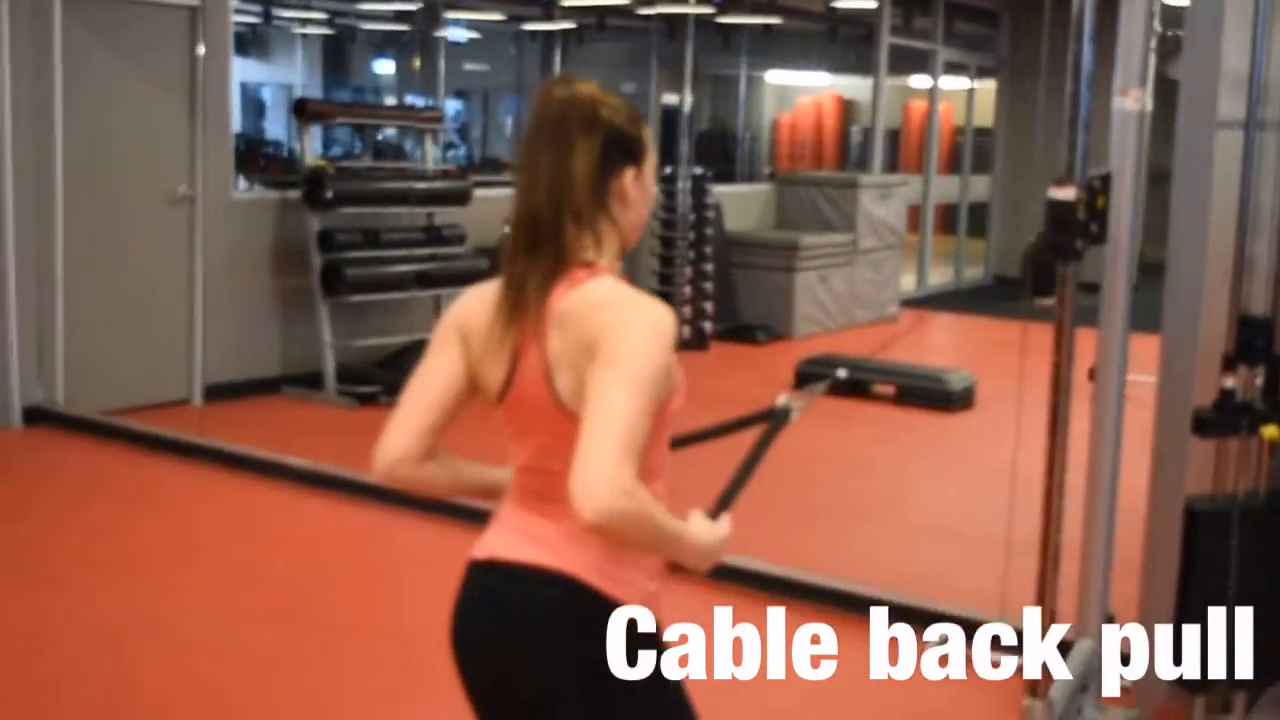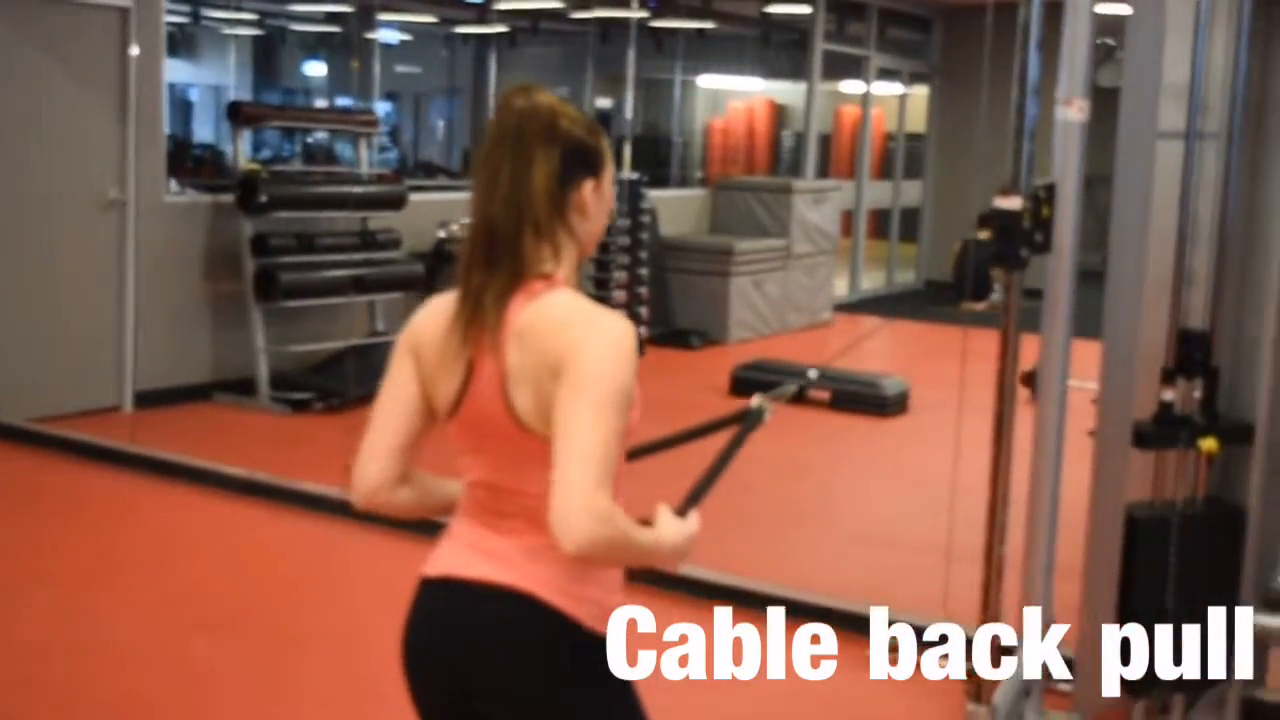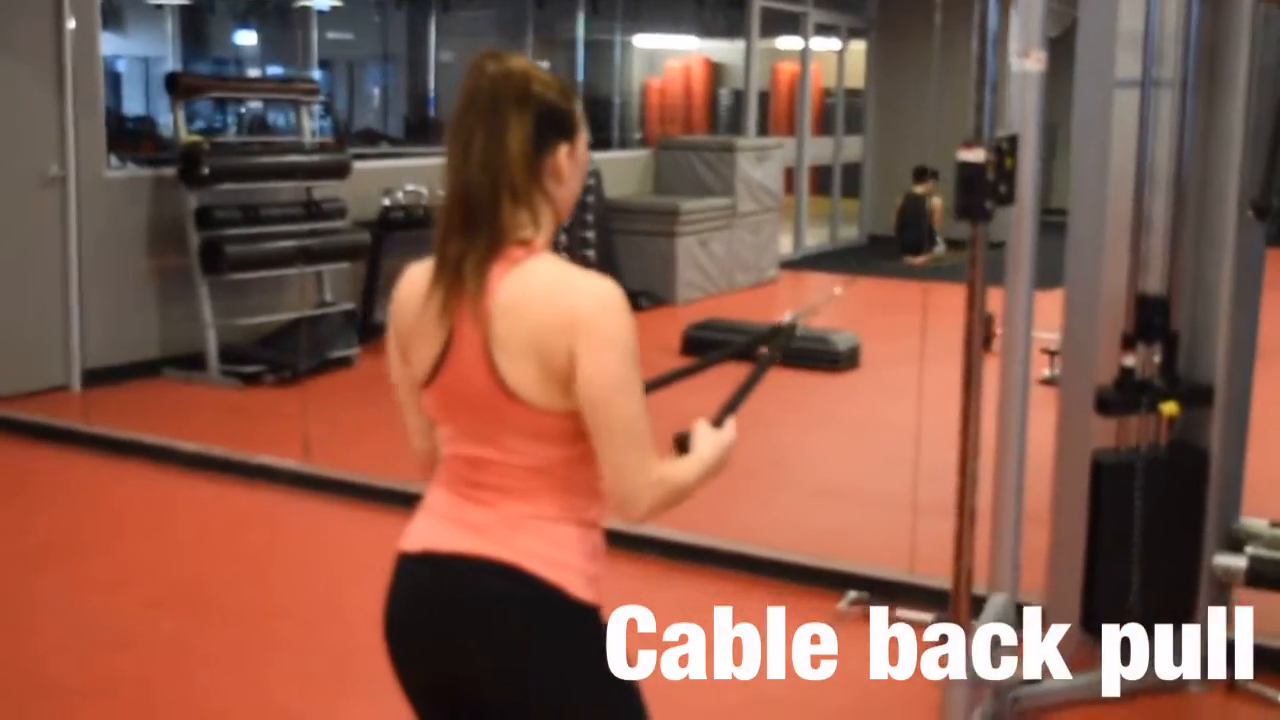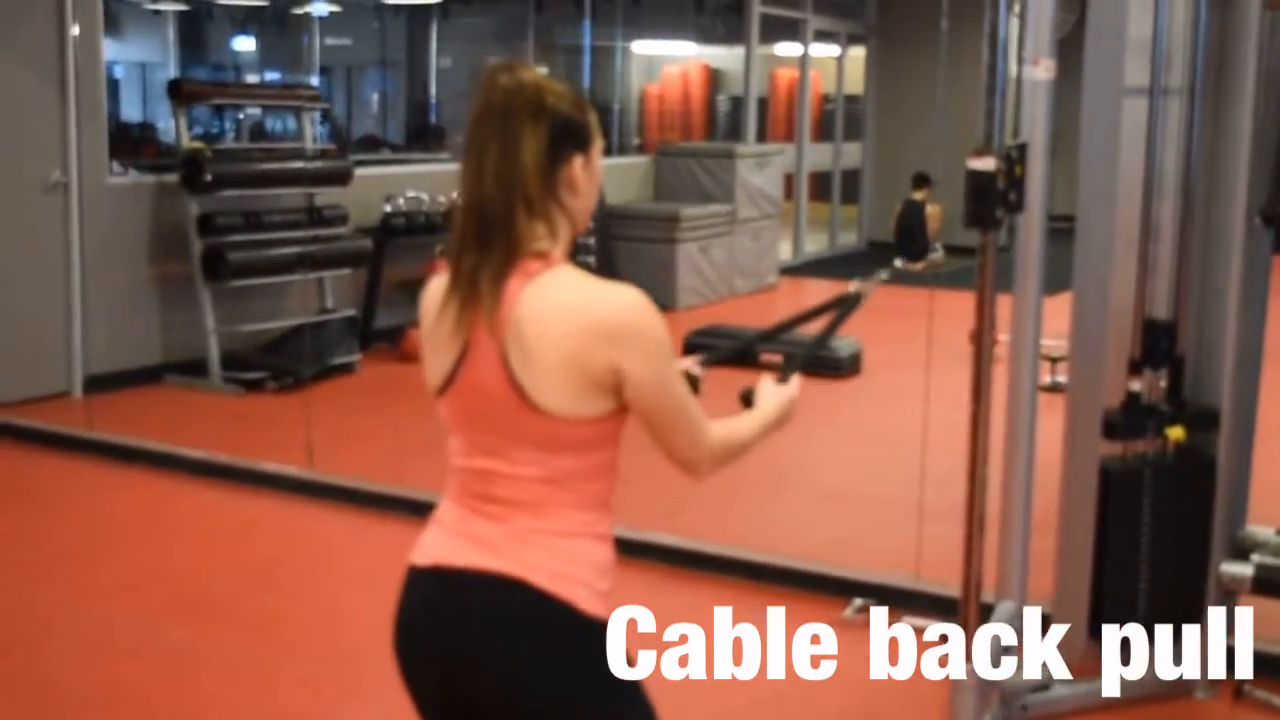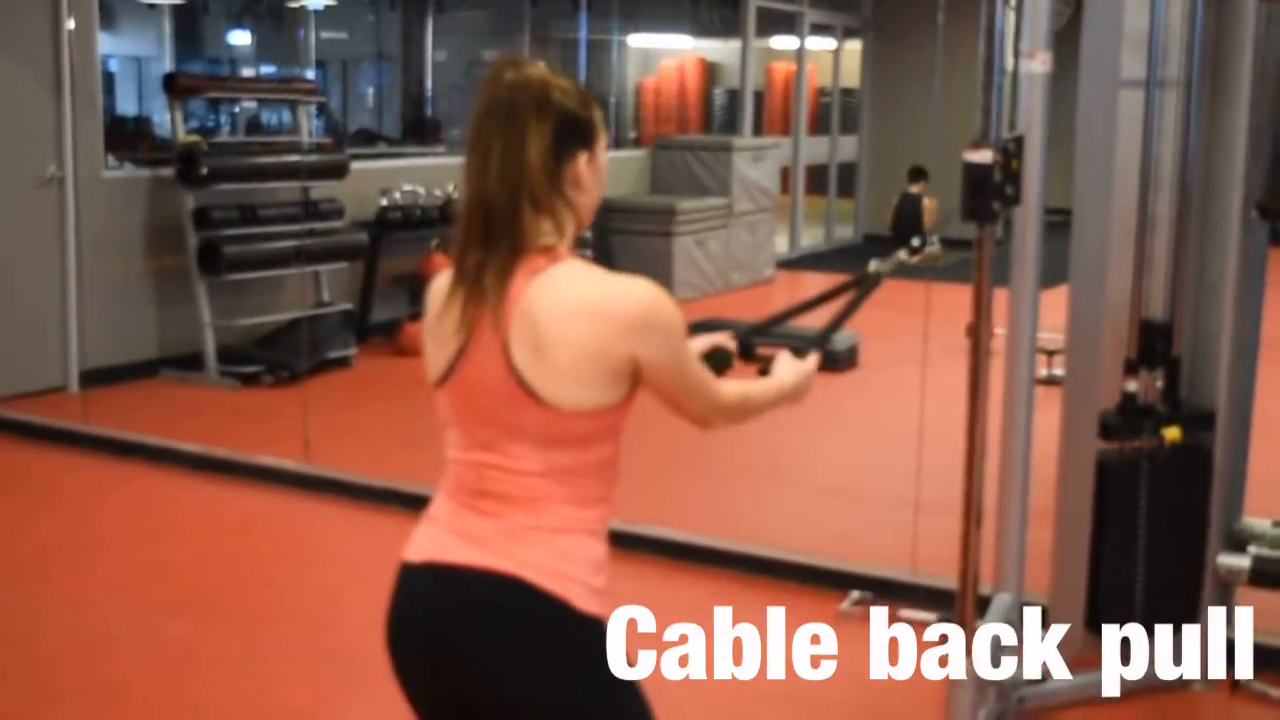
dt=0.4s
person 1, frame 1
left shoulder: (480, 309)
right shoulder: (634, 317)
left elbow: (398, 460)
right elbow: (602, 497)
right wrist: (691, 543)
left hip: (486, 608)
right hip: (584, 622)
person 1, frame 2
left shoulder: (434, 322)
right shoulder: (593, 332)
left elbow: (376, 487)
right elbow: (582, 526)
right wrist: (667, 542)
left hip: (436, 623)
right hip: (543, 636)
person 1, frame 3
left shoulder: (415, 290)
right shoulder: (583, 301)
right elbow: (635, 493)
right wrist: (706, 455)
left hip: (418, 597)
right hip: (530, 607)
person 1, frame 4
left shoulder: (441, 299)
right shoulder: (611, 312)
right elbow: (695, 455)
right wrist: (767, 414)
left hip: (429, 607)
right hip: (541, 620)
person 1, frame 5
left shoulder: (446, 294)
right shoulder: (623, 304)
right elbow: (708, 410)
left wrist: (670, 357)
right wrist: (781, 386)
left hip: (421, 602)
right hip: (534, 617)
